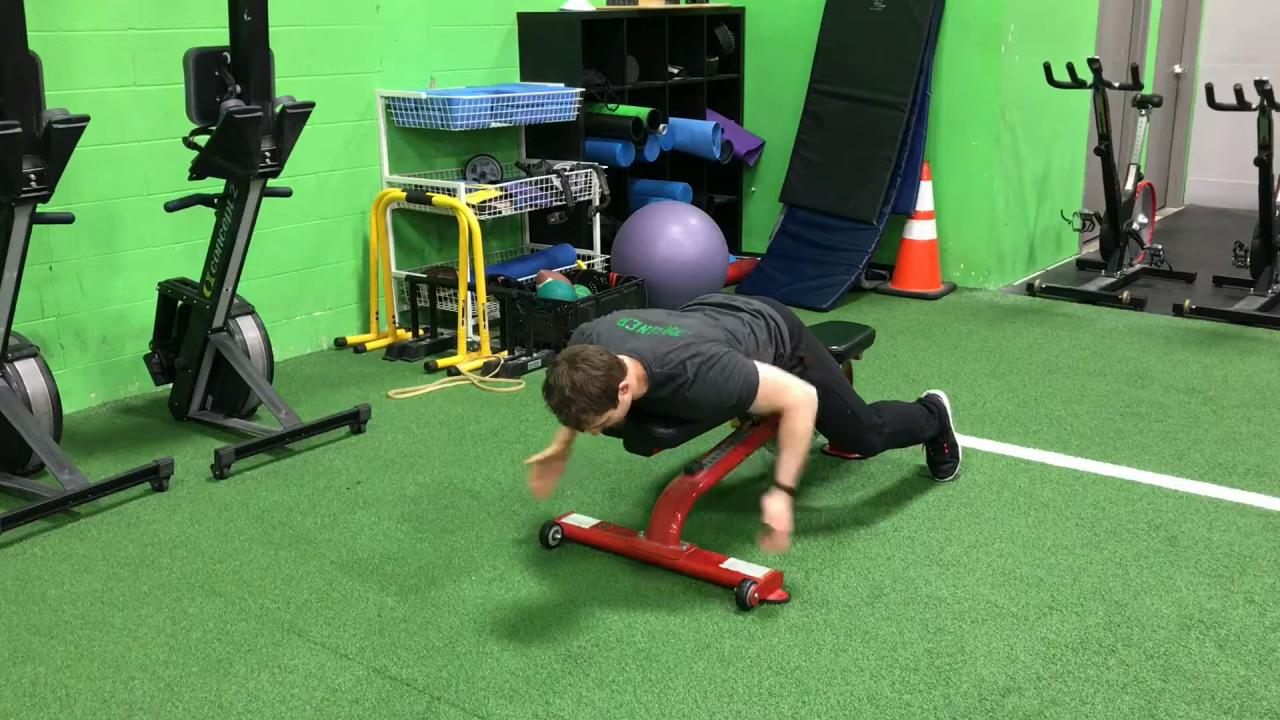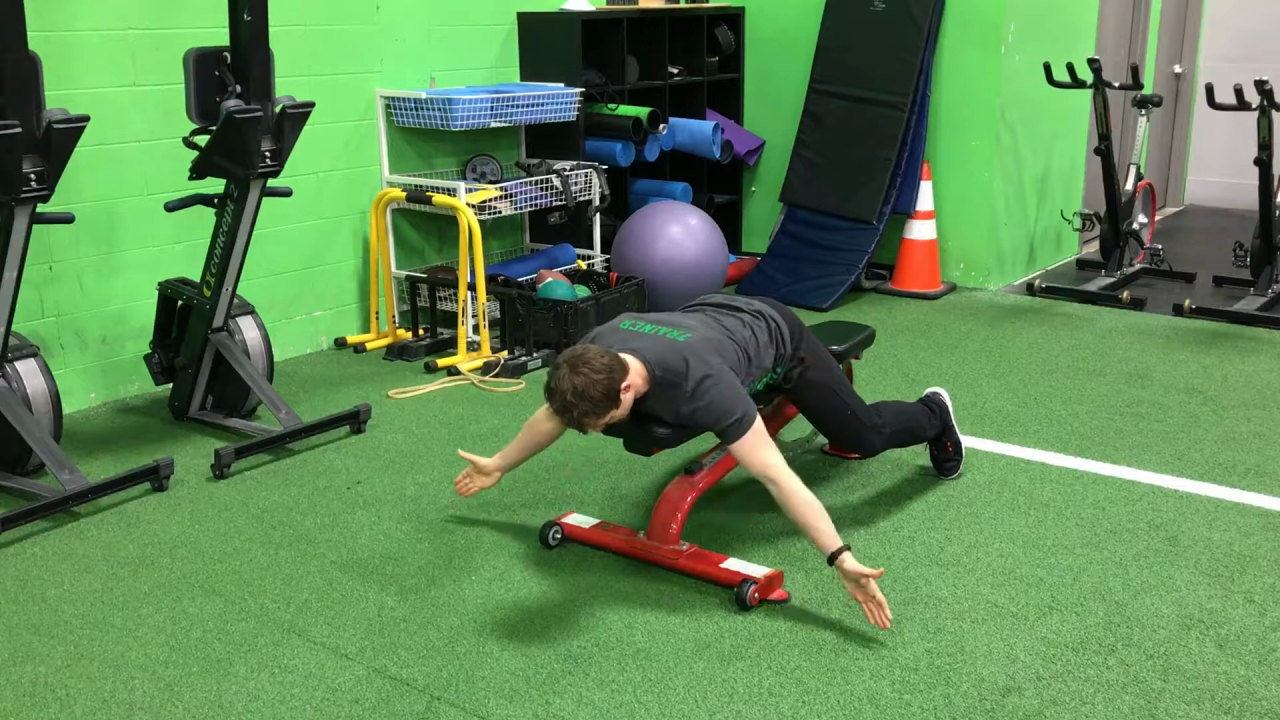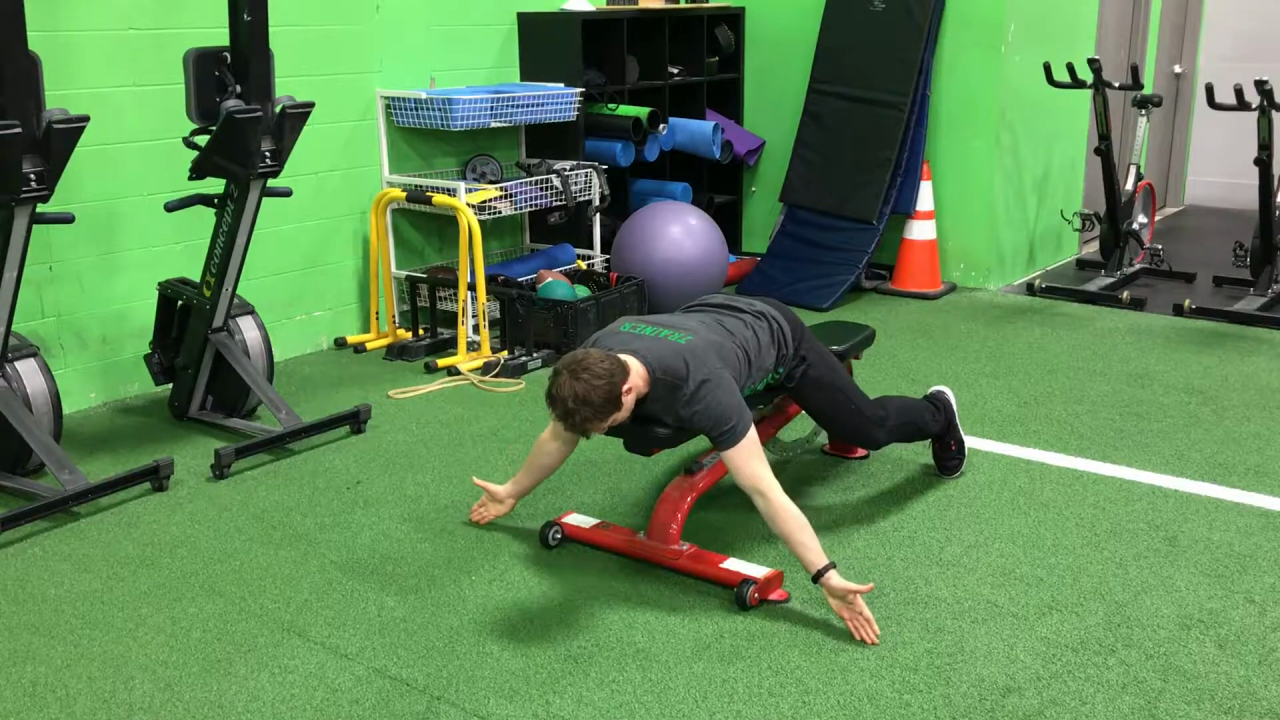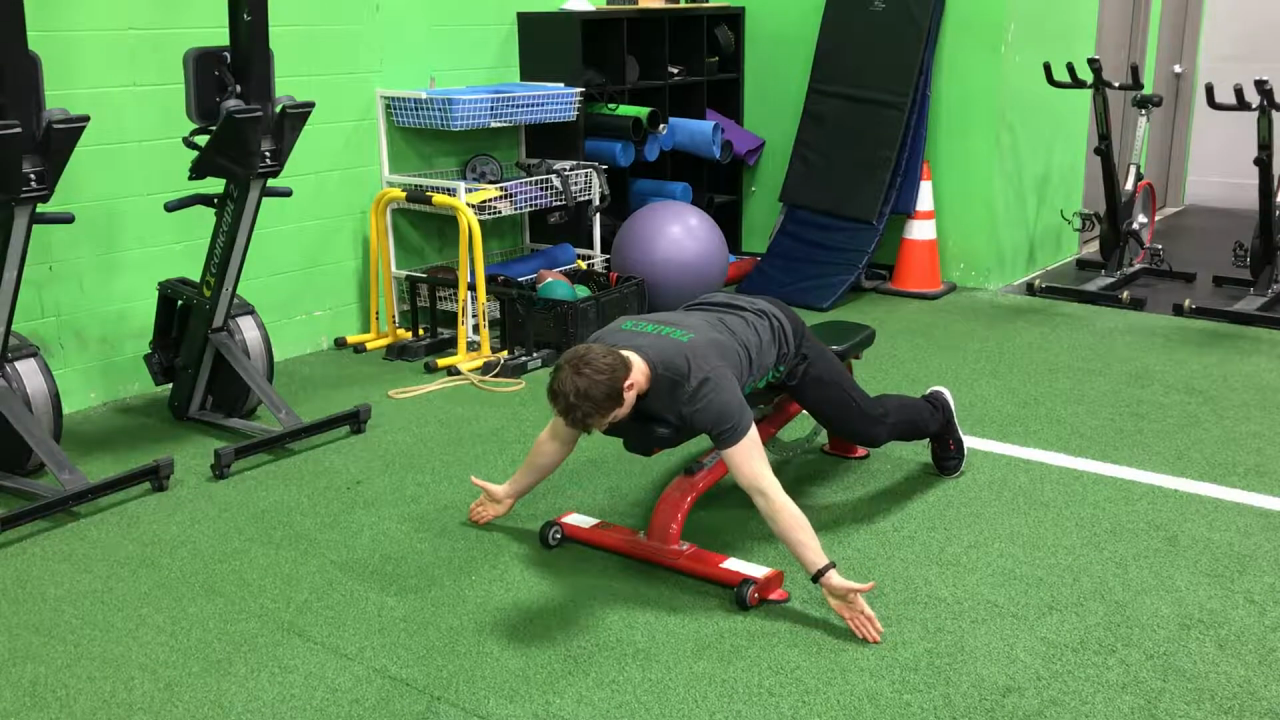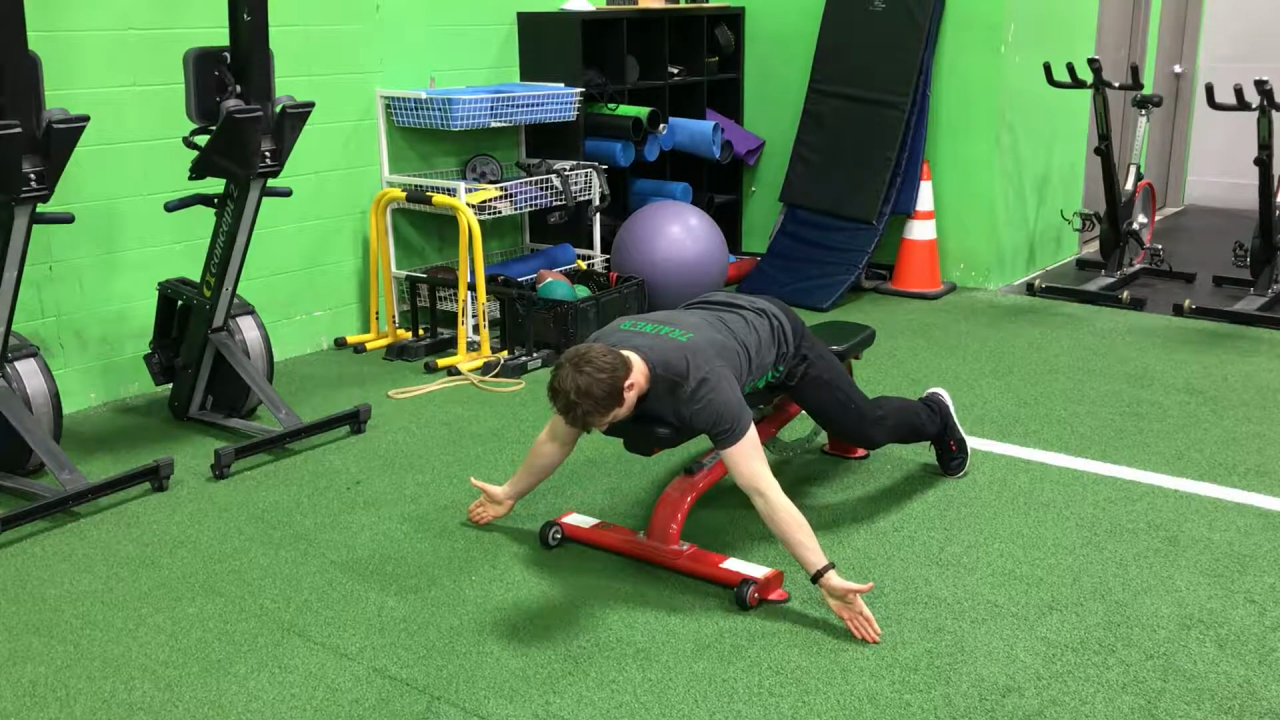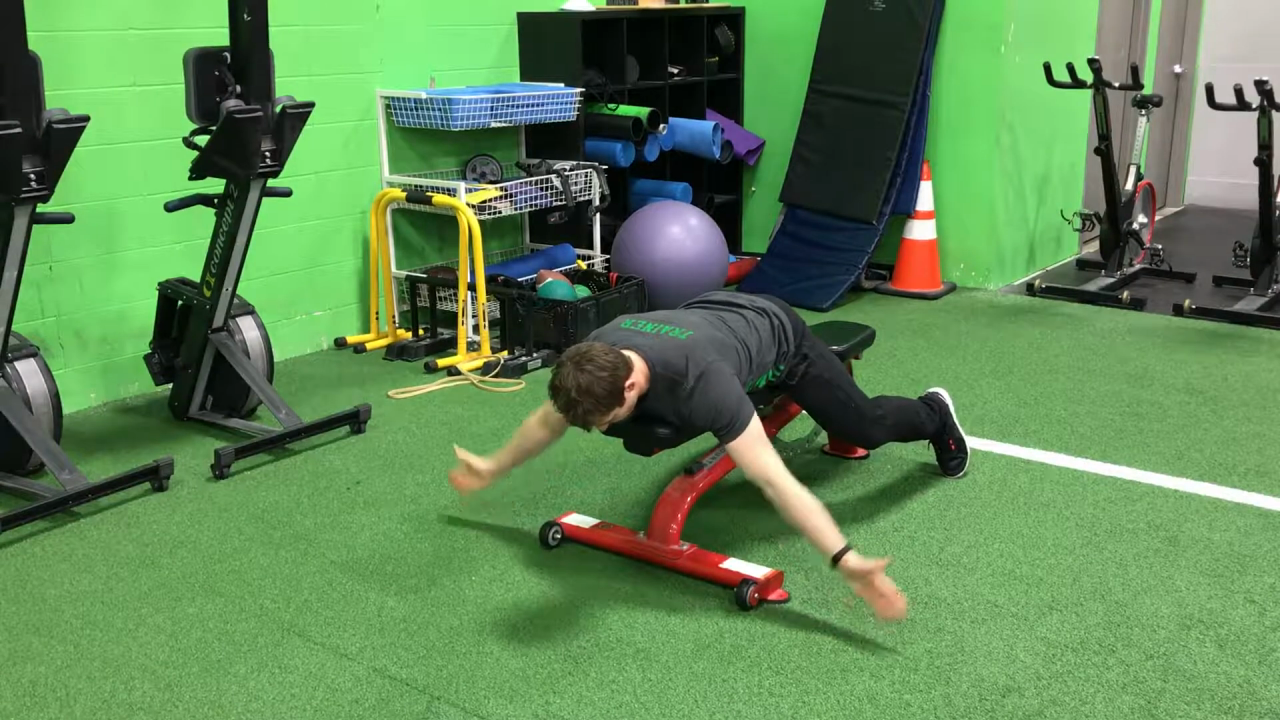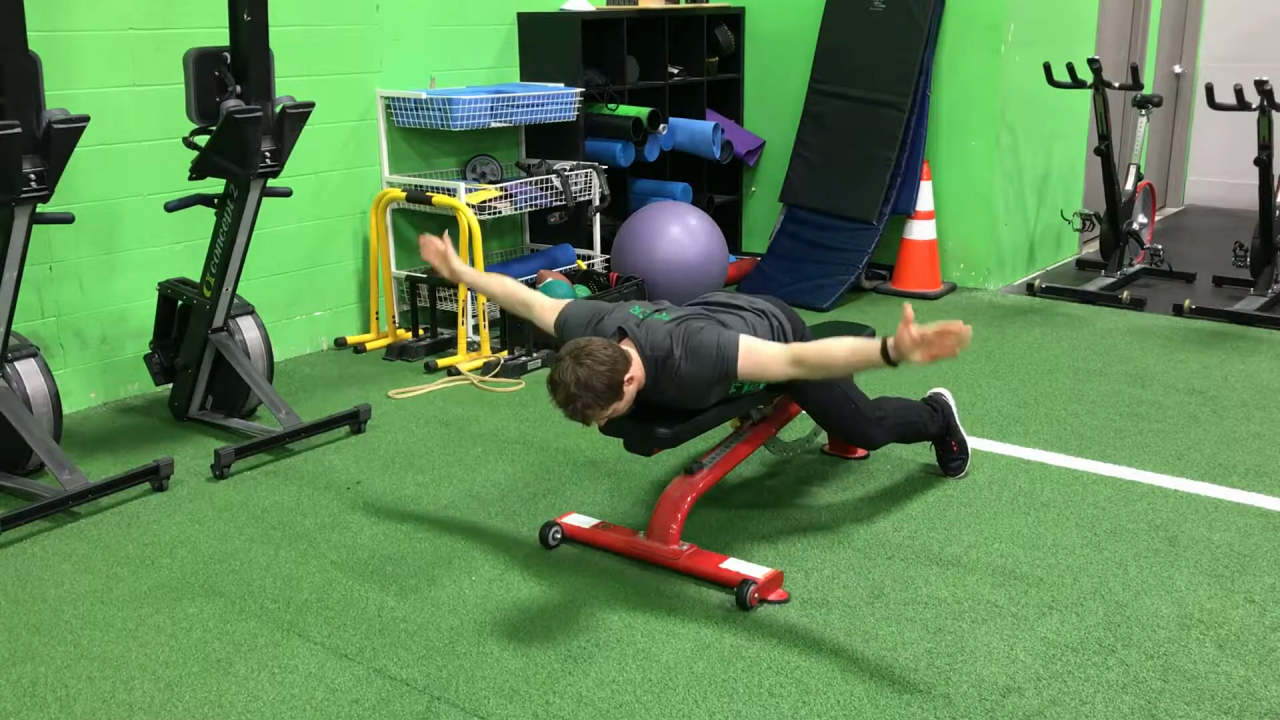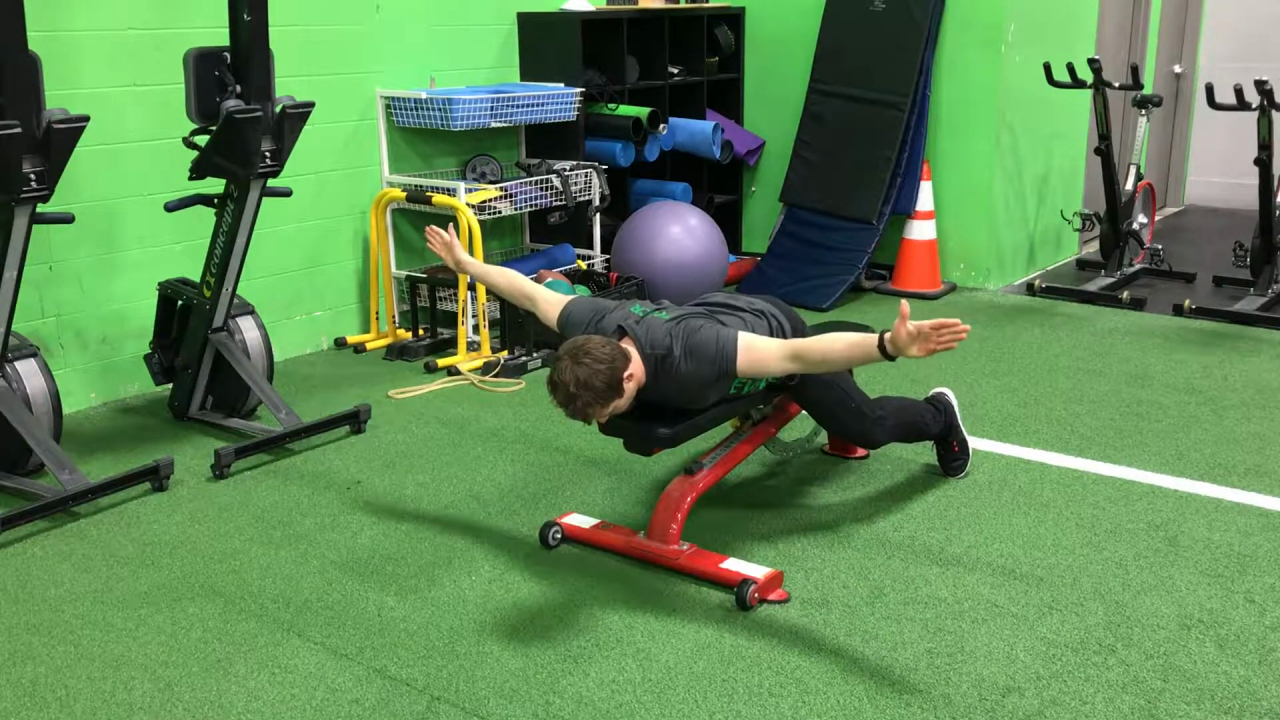
dt=0.4s
person 1, frame 1
left shoulder: (695, 374)
right shoulder: (586, 343)
left elbow: (801, 398)
left wrist: (781, 492)
right wrist: (559, 447)
left hip: (775, 334)
right hip: (715, 313)
left knee: (864, 434)
left ankle: (931, 417)
person 1, frame 2
left shoulder: (698, 385)
right shoulder: (590, 358)
left elbow: (776, 476)
right elbow: (552, 414)
left wrist: (841, 559)
right wrist: (498, 465)
left hip: (775, 336)
right hip: (716, 315)
left knee: (863, 433)
left ankle: (933, 415)
person 1, frame 3
left shoulder: (698, 388)
right shoulder: (592, 365)
left elbow: (763, 490)
right elbow: (560, 434)
left wrist: (827, 578)
right wrist: (511, 493)
left hip: (777, 336)
right hip: (719, 314)
left knee: (867, 426)
left ankle: (937, 413)
person 1, frame 4
left shoulder: (700, 386)
right shoulder: (592, 364)
left elbow: (764, 490)
right elbow: (558, 435)
left wrist: (827, 578)
right wrist: (509, 493)
left hip: (777, 334)
right hip: (718, 314)
left knee: (868, 424)
left ankle: (936, 413)
person 1, frame 5
left shoulder: (699, 385)
right shoulder: (592, 363)
left elbow: (762, 490)
right elbow: (557, 436)
left wrist: (825, 577)
right wrist: (509, 493)
left hip: (777, 335)
right hip: (720, 313)
left knee: (866, 425)
left ankle: (934, 415)
person 1, frame 6
left shoulder: (698, 383)
right shoulder: (590, 360)
left elbow: (775, 481)
right elbow: (547, 421)
left wrist: (844, 559)
right wrist: (492, 467)
left hip: (777, 335)
right hip: (717, 311)
left knee: (863, 425)
left ankle: (934, 416)
person 1, frame 7
left shoulder: (686, 358)
right shoulder: (591, 331)
left elbow: (799, 361)
right elbow: (528, 297)
left wrist: (892, 349)
right wrist: (461, 271)
left hip: (777, 333)
right hip: (721, 316)
left knee: (865, 428)
left ankle: (936, 416)
person 1, frame 8
left shoulder: (686, 355)
right shoulder: (591, 328)
left elbow: (798, 355)
right elbow: (531, 293)
left wrist: (890, 345)
right wrist: (466, 263)
left hip: (776, 334)
right hip: (722, 314)
left knee: (865, 427)
left ankle: (938, 415)
